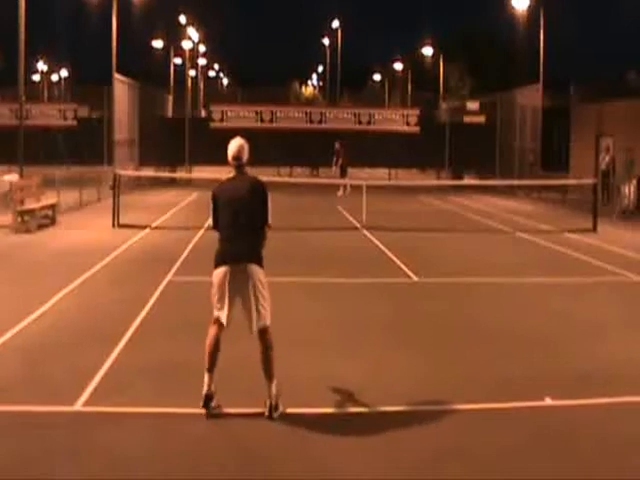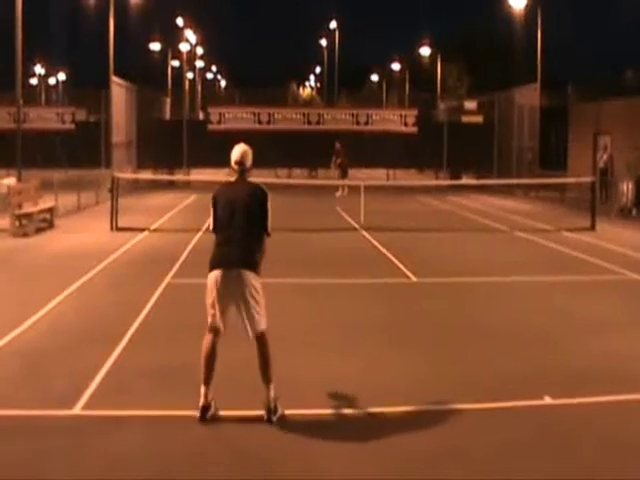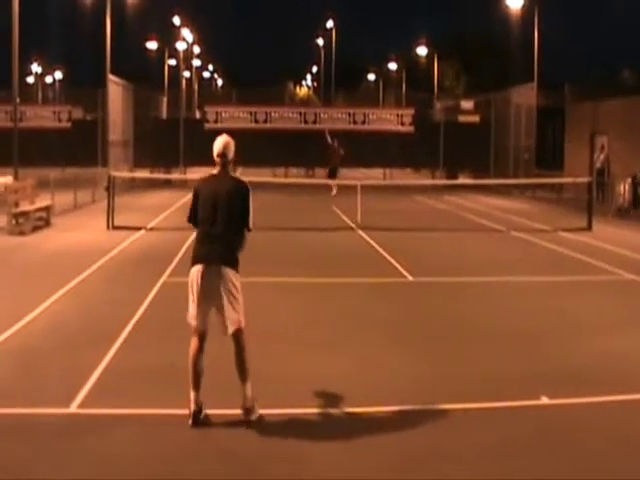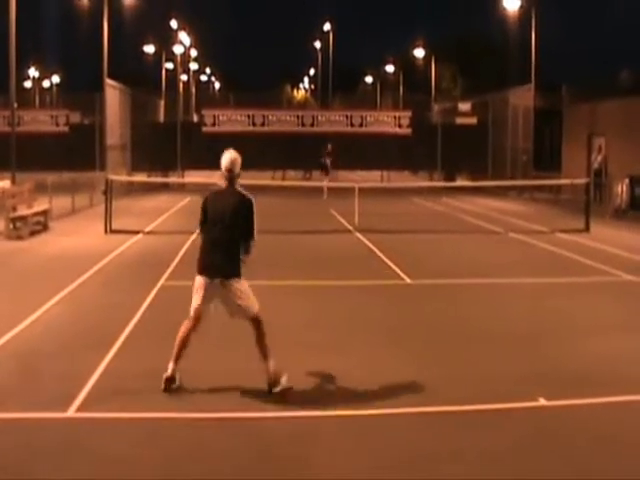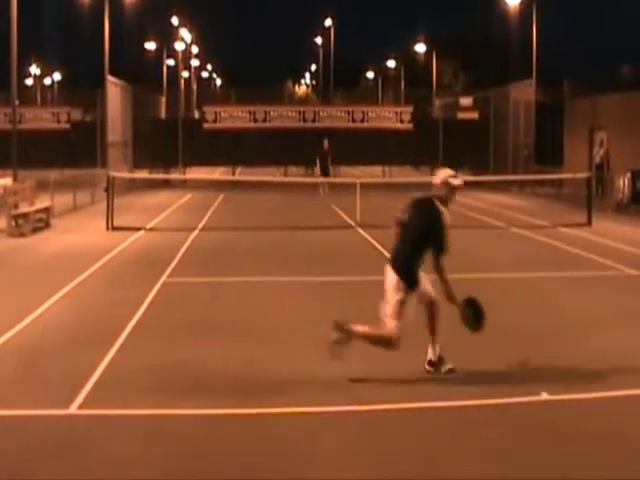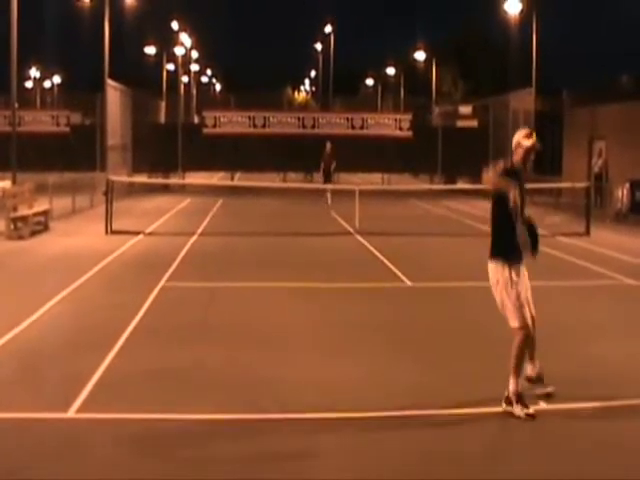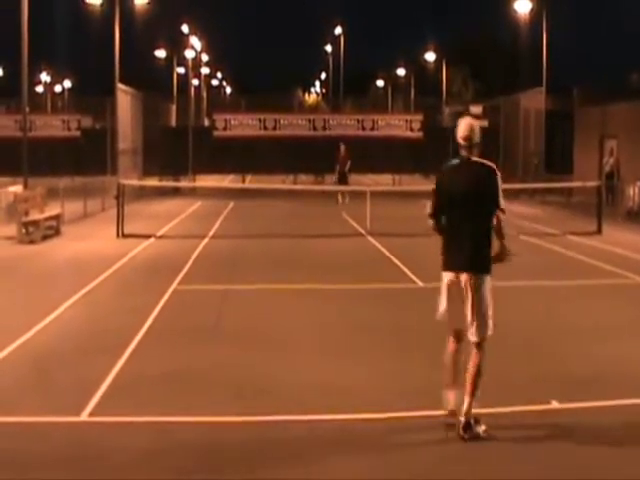
dt=0.7s
person 1, frame 1
left shoulder: (219, 190)
right shoulder: (258, 186)
left elbow: (219, 228)
right elbow: (264, 230)
left hip: (223, 262)
right hip: (251, 263)
left knee: (217, 323)
right knee: (264, 330)
left ankle: (208, 387)
right ankle: (272, 398)
person 1, frame 2
left shoulder: (219, 193)
right shoulder: (259, 193)
right elbow: (263, 238)
right wrist: (257, 265)
left hip: (218, 266)
right hip: (245, 268)
left knee: (213, 332)
right knee: (260, 334)
left ankle: (205, 400)
right ankle: (270, 401)
person 1, frame 3
left shoulder: (201, 186)
right shoulder: (241, 187)
left elbow: (196, 225)
right elbow: (243, 235)
left hip: (200, 262)
right hip: (226, 264)
left knee: (198, 335)
right knee: (237, 332)
left ankle: (195, 405)
right ankle: (247, 400)
person 1, frame 4
left shoulder: (210, 198)
right shoulder: (245, 201)
left elbow: (204, 233)
right elbow: (248, 242)
left hip: (205, 269)
right hip: (229, 274)
left knee: (193, 319)
right knee: (256, 319)
left ankle: (170, 373)
right ankle: (272, 377)
person 1, frame 5
left shoulder: (419, 203)
right shoulder: (439, 217)
left elbow: (399, 227)
right elbow: (438, 262)
right wrist: (449, 291)
left hip: (407, 270)
right hip: (402, 275)
left knee: (431, 304)
right knee: (391, 337)
left ankle: (434, 358)
right ankle: (348, 331)
person 1, frame 6
left shoulder: (518, 181)
right shoulder: (504, 173)
right elbow: (487, 177)
left wrist: (526, 229)
right wrist: (511, 189)
left hip: (517, 260)
right hip: (503, 264)
left knee: (530, 322)
right knee: (523, 327)
left ankle: (533, 373)
right ankle: (512, 393)
person 1, frame 7
left shoulder: (444, 174)
right shoulder: (488, 171)
left elbow: (435, 222)
right elbow: (496, 219)
right wrist: (501, 245)
left hip: (450, 266)
right hip: (476, 268)
left knee: (454, 336)
right knee: (477, 344)
left ankle: (451, 402)
right ankle: (467, 418)
